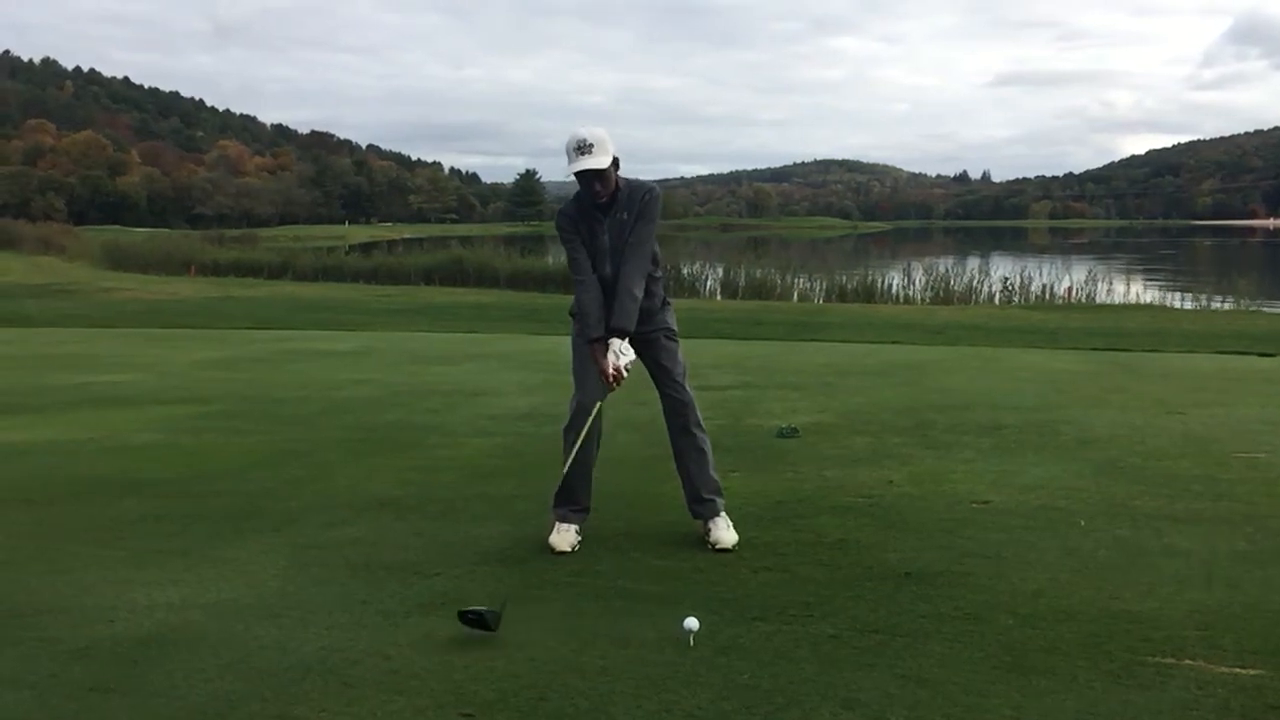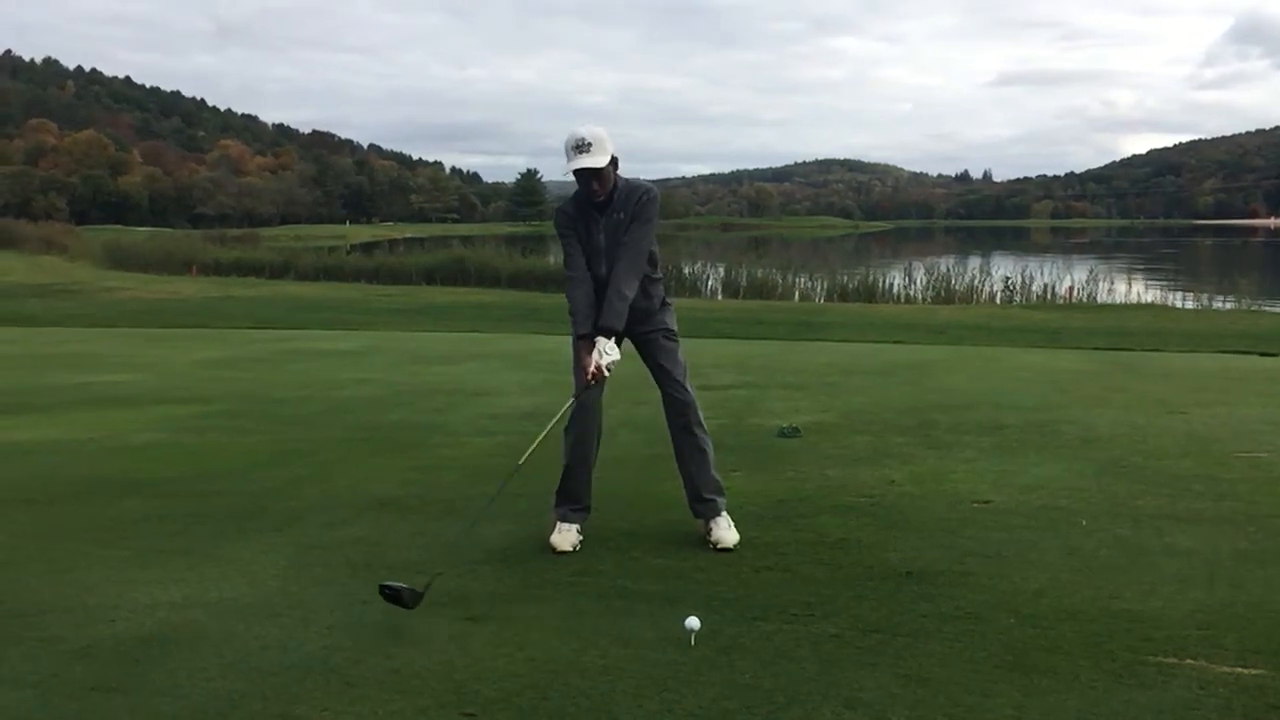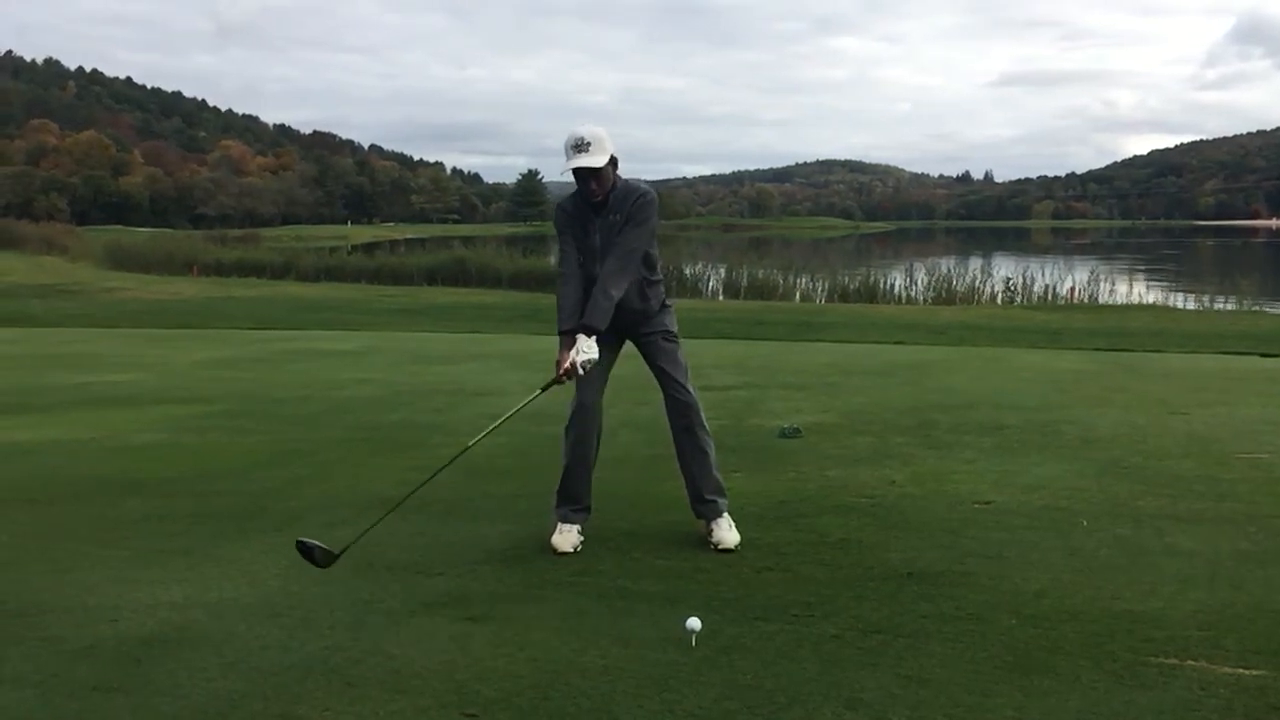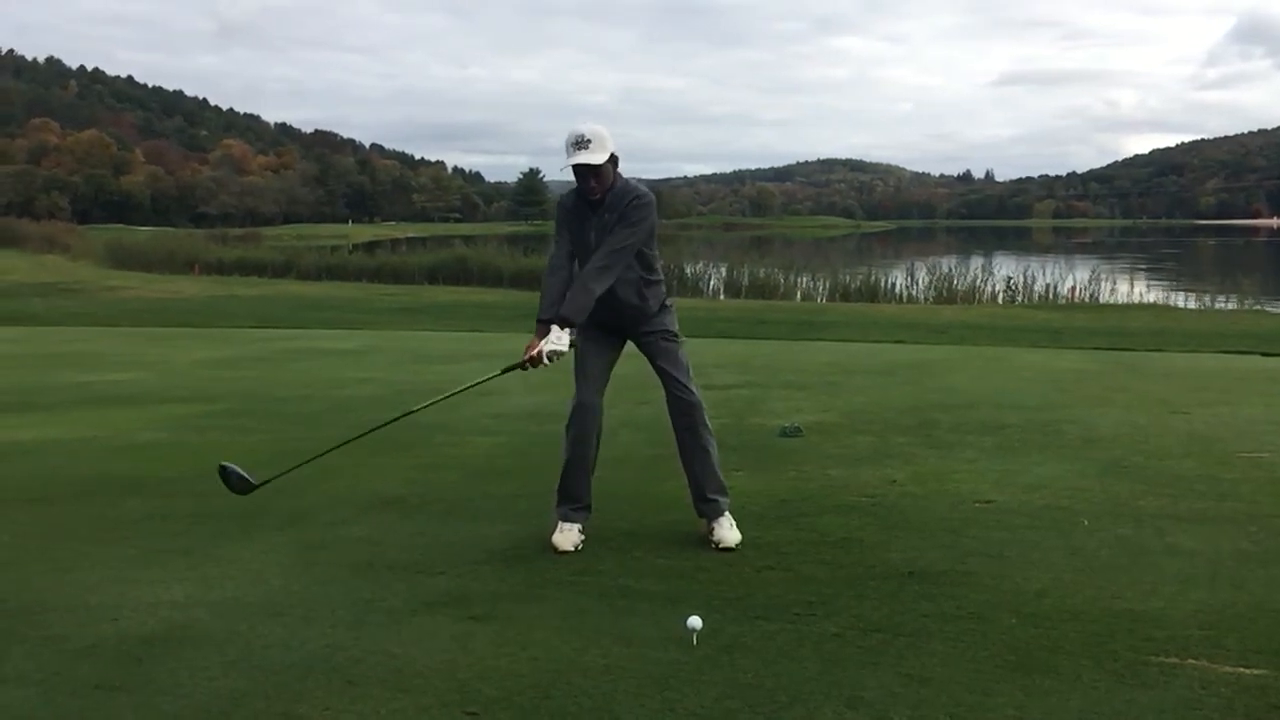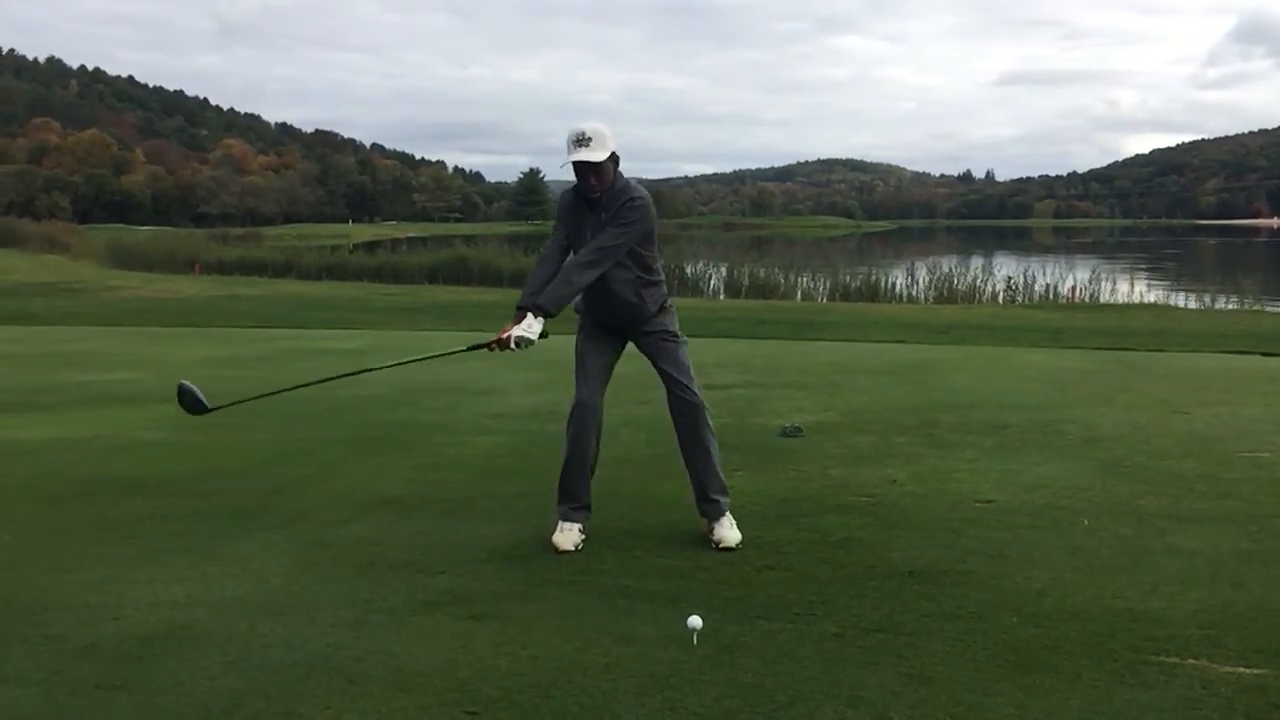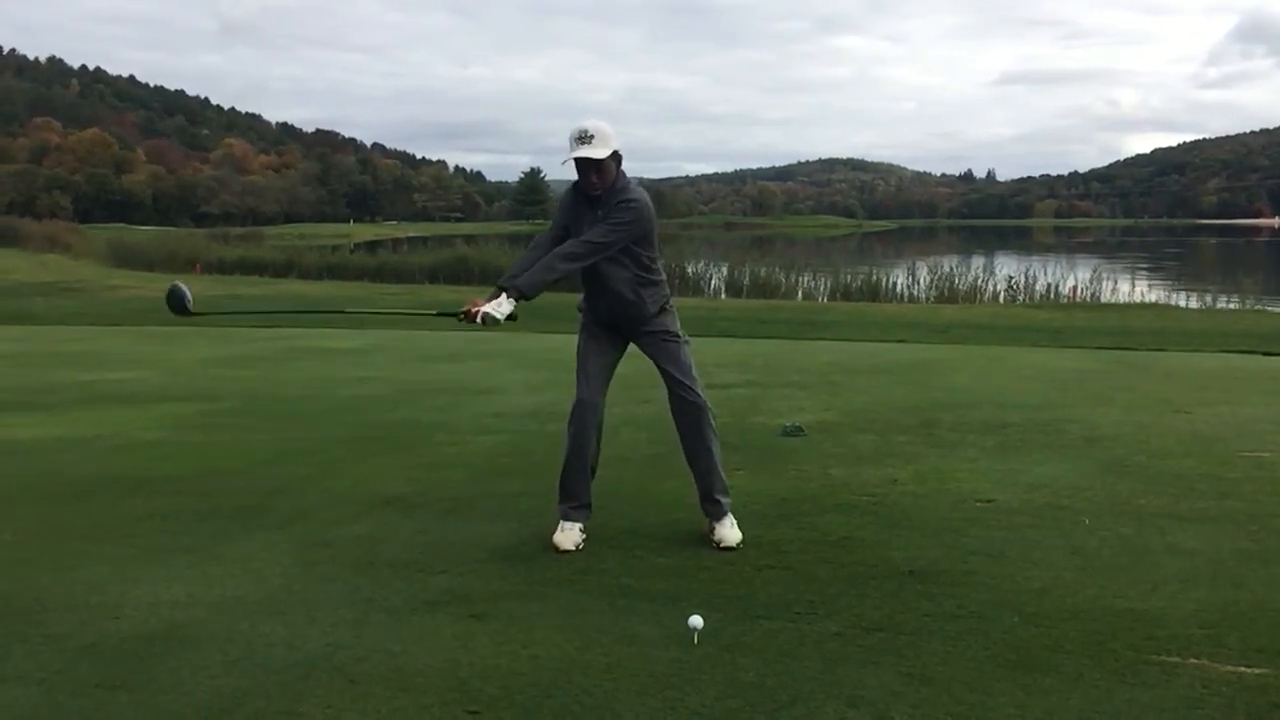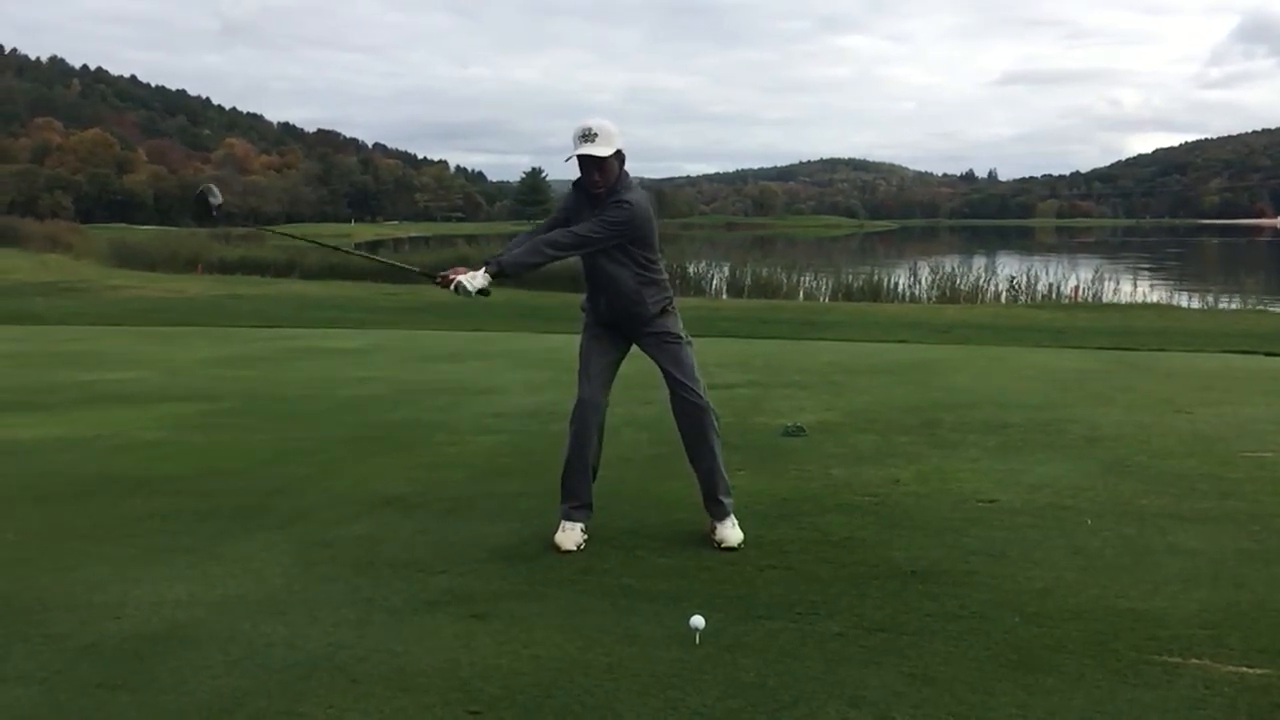
dt=0.4s
person 1, frame 1
left shoulder: (645, 196)
right shoulder: (569, 216)
left elbow: (635, 268)
right elbow: (584, 280)
left wrist: (621, 338)
right wrist: (598, 348)
left hip: (647, 310)
right hip: (593, 315)
left knee: (680, 401)
right knee: (584, 404)
left ankle: (711, 510)
right ankle: (569, 514)
person 1, frame 2
left shoulder: (644, 197)
right shoulder: (568, 213)
left elbow: (629, 268)
right elbow: (577, 277)
left wrist: (609, 337)
right wrist: (585, 343)
left hip: (647, 310)
right hip: (592, 314)
left knee: (681, 400)
right knee: (584, 404)
left ankle: (712, 509)
right ankle: (570, 514)
person 1, frame 3
left shoulder: (642, 200)
right shoulder: (567, 211)
left elbow: (618, 269)
right elbow: (569, 274)
left wrist: (588, 335)
right wrist: (567, 339)
left hip: (648, 311)
right hip: (590, 318)
left knee: (683, 400)
right knee: (585, 405)
left ankle: (714, 510)
right ankle: (571, 514)
person 1, frame 4
left shoulder: (639, 201)
right shoulder: (568, 206)
left elbow: (603, 266)
right elbow: (560, 266)
left wrist: (562, 327)
right wrist: (543, 328)
left hip: (649, 312)
right hip: (597, 319)
left knee: (685, 399)
right knee: (585, 405)
left ankle: (716, 509)
right ankle: (571, 514)
person 1, frame 5
left shoulder: (636, 203)
right shoulder: (570, 202)
left elbow: (589, 262)
right elbow: (551, 258)
left wrist: (539, 316)
right wrist: (521, 314)
left hip: (650, 313)
right hip: (598, 317)
left knee: (688, 400)
right knee: (585, 405)
left ankle: (717, 510)
right ankle: (572, 514)
person 1, frame 6
left shoulder: (634, 204)
right shoulder: (574, 198)
left elbow: (574, 254)
right elbow: (544, 246)
left wrist: (512, 297)
right wrist: (499, 292)
left hip: (651, 313)
right hip: (600, 317)
left knee: (690, 400)
right knee: (586, 404)
left ankle: (719, 510)
right ankle: (573, 513)
person 1, frame 7
left shoulder: (631, 207)
right shoulder: (580, 194)
left elbow: (562, 244)
right elbow: (541, 233)
left wrist: (488, 271)
right wrist: (485, 269)
left hip: (654, 314)
right hip: (604, 317)
left knee: (692, 401)
right knee: (588, 405)
left ankle: (721, 511)
right ankle: (575, 513)
